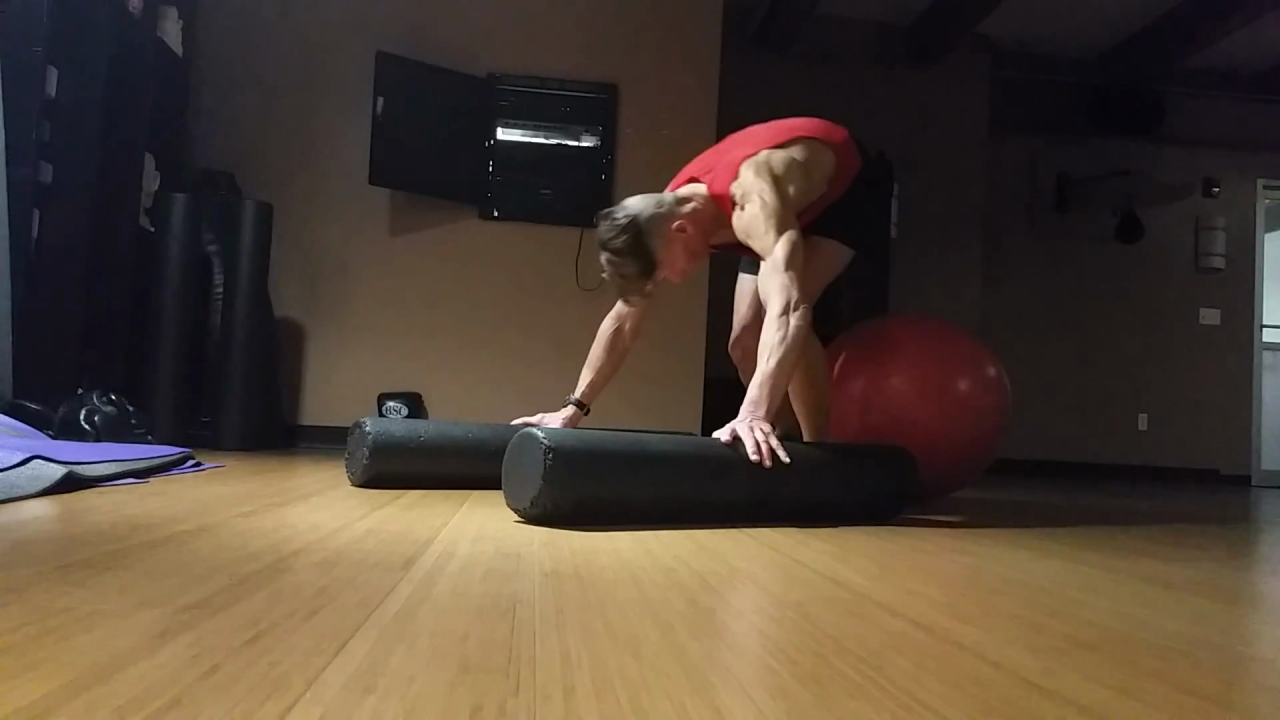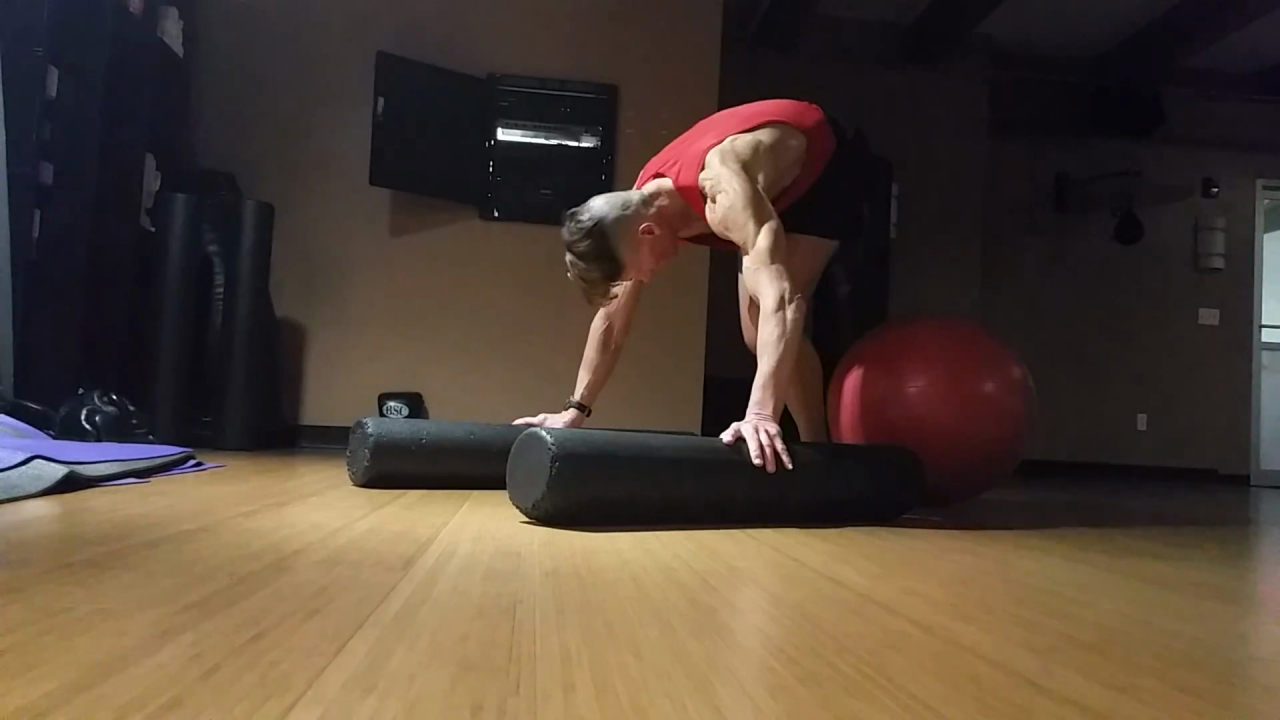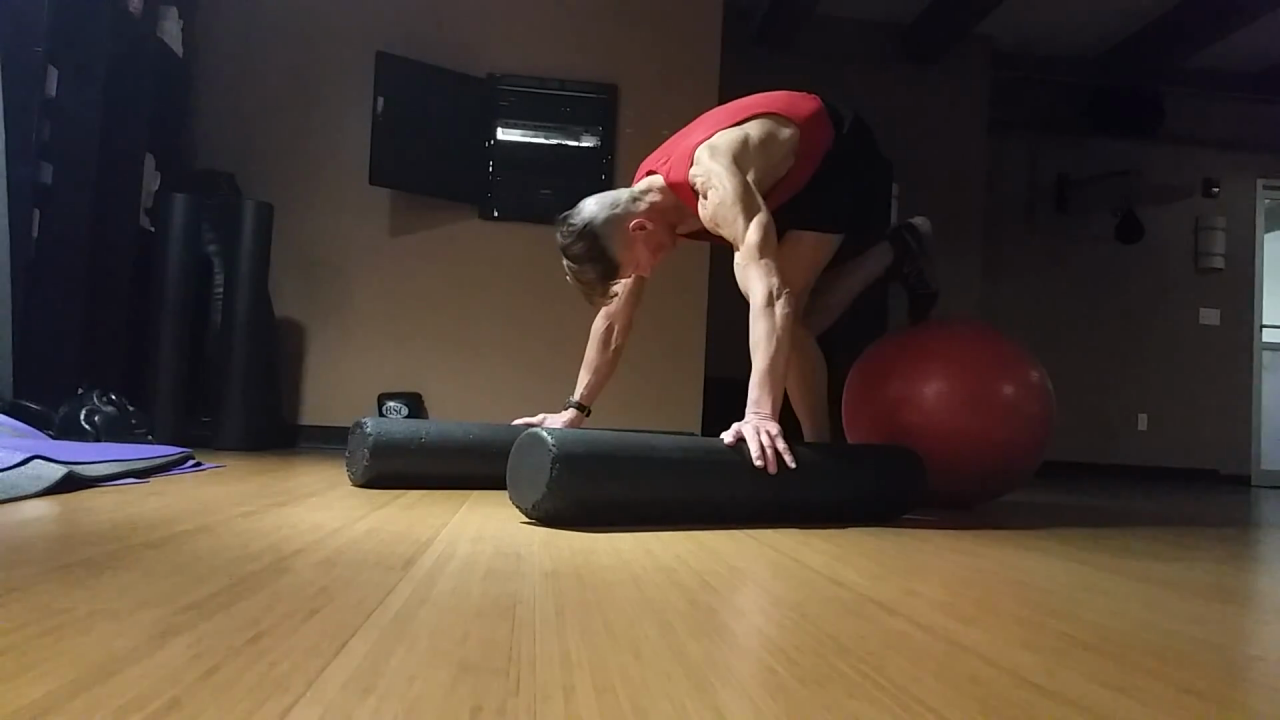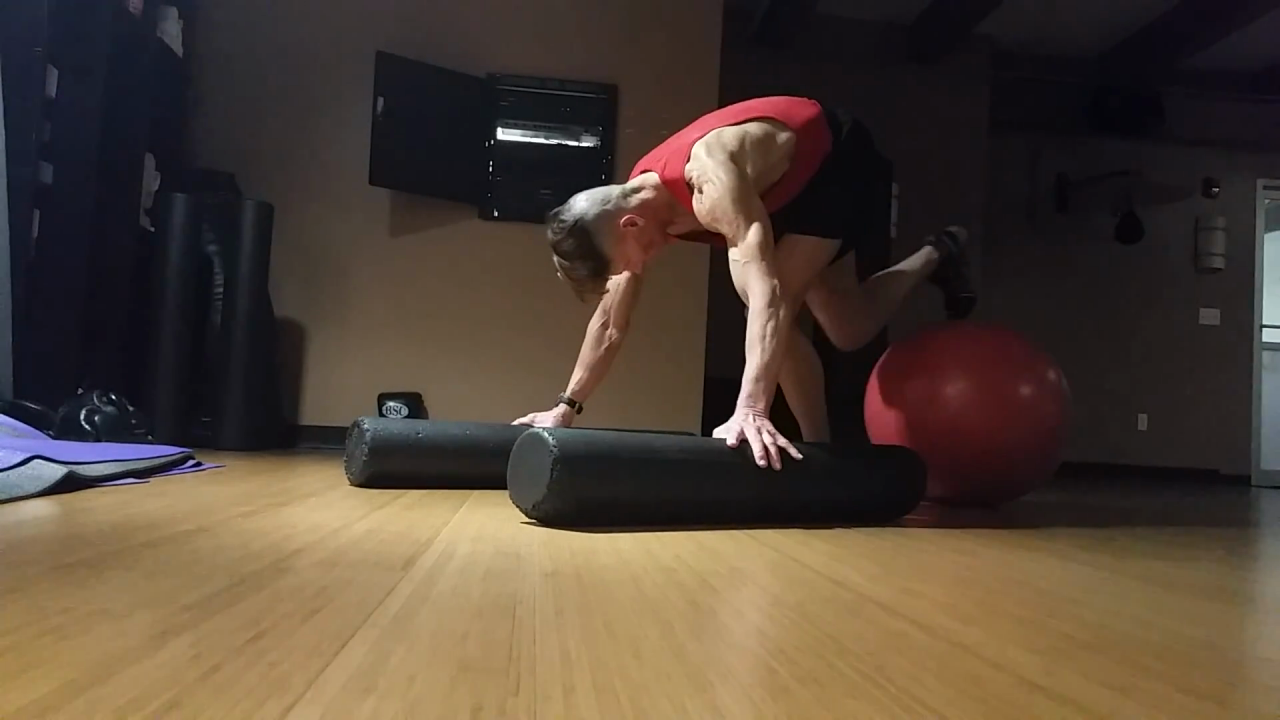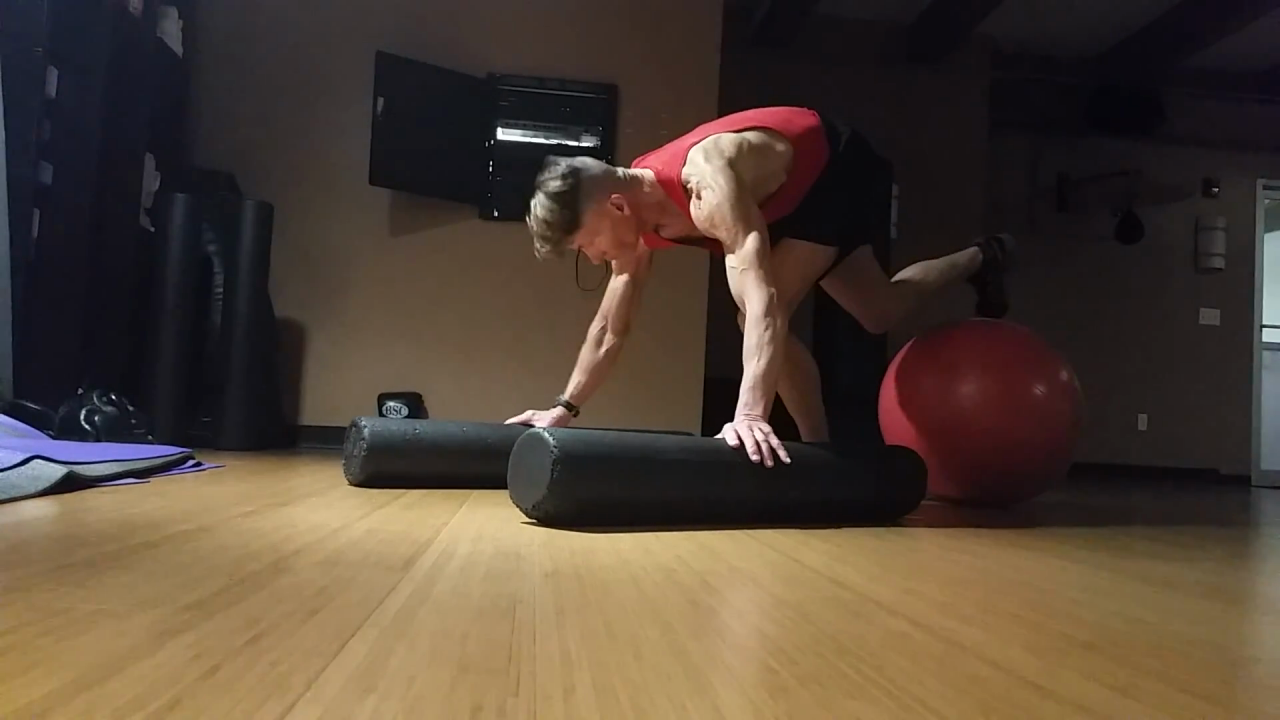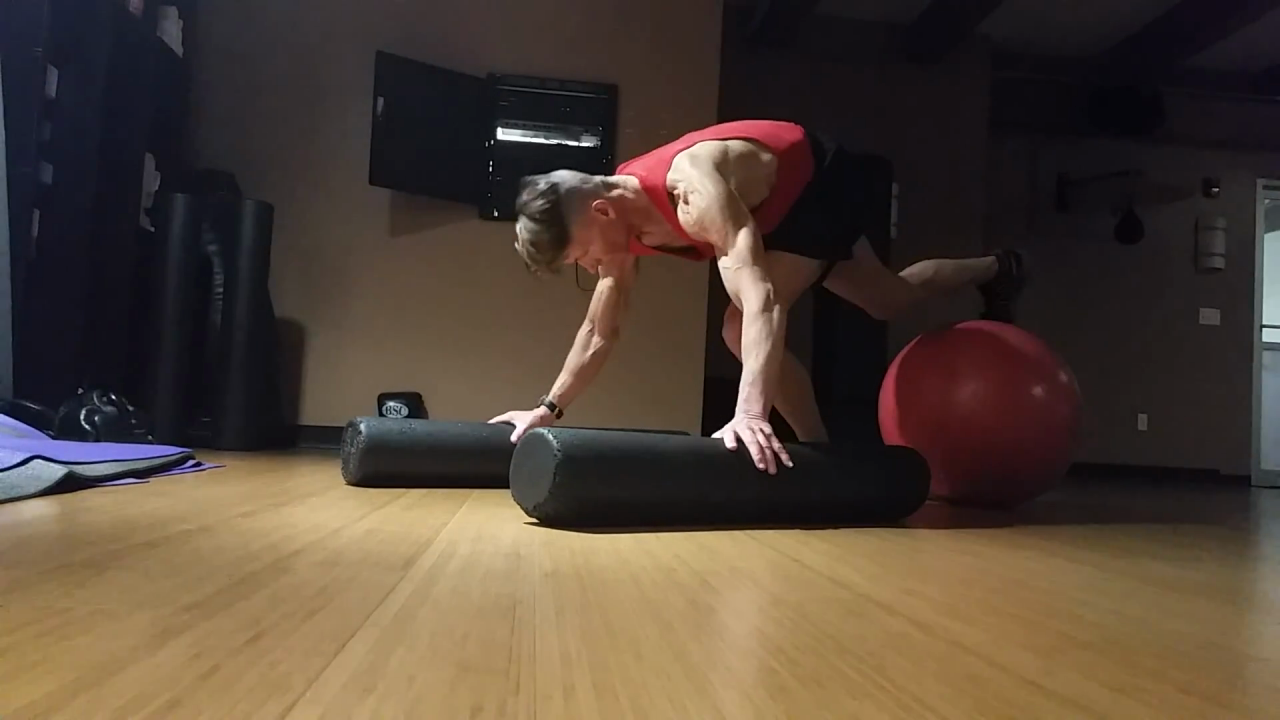
dt=0.4s
person 1, frame 1
left shoulder: (753, 206)
right shoulder: (664, 218)
left elbow: (787, 307)
right elbow: (623, 321)
left wrist: (753, 415)
right wrist: (574, 408)
left hip: (851, 187)
right hip: (793, 208)
left knee: (779, 307)
right knee: (745, 351)
right ankle: (786, 449)
person 1, frame 2
left shoulder: (724, 195)
right shoulder: (639, 208)
left elbow: (782, 299)
right elbow: (612, 321)
left wrist: (761, 415)
right wrist: (575, 411)
left hip: (827, 163)
right hip: (779, 177)
left knee: (772, 317)
right knee: (760, 338)
person 1, frame 3
left shoulder: (714, 189)
right shoulder: (636, 204)
left elbow: (769, 295)
right elbow: (614, 321)
left wrist: (760, 414)
right wrist: (576, 409)
left hip: (838, 156)
right hip: (787, 176)
left knee: (782, 310)
right knee: (796, 324)
right ankle: (894, 252)
person 1, frame 4
left shoulder: (710, 184)
right shoulder: (632, 203)
left elbow: (765, 293)
right elbow: (610, 321)
left wrist: (750, 411)
right wrist: (567, 407)
left hip: (836, 160)
right hip: (791, 180)
left knee: (773, 308)
right knee: (851, 330)
right ankle: (935, 258)
person 1, frame 5
left shoulder: (707, 188)
right shoulder: (636, 216)
left elbow: (762, 303)
right elbow: (610, 327)
left wrist: (749, 415)
right wrist: (564, 408)
left hip: (837, 169)
right hip: (791, 191)
left knee: (765, 317)
right knee: (882, 313)
right ankle: (980, 260)
person 1, frame 6
left shoulder: (693, 192)
right shoulder: (620, 220)
left elbow: (761, 300)
right elbow: (599, 331)
left wrist: (749, 413)
right wrist: (548, 409)
left hip: (823, 181)
right hip: (779, 204)
left knee: (742, 327)
right knee: (890, 300)
right ankle: (993, 271)
